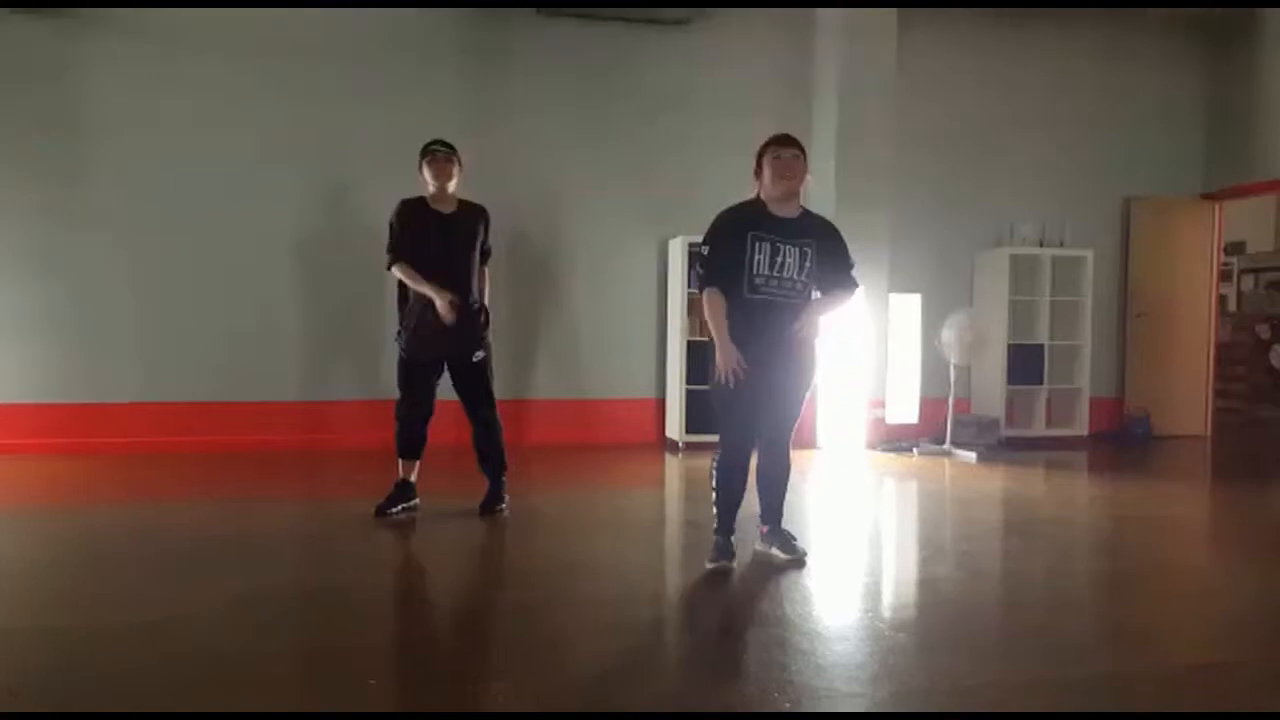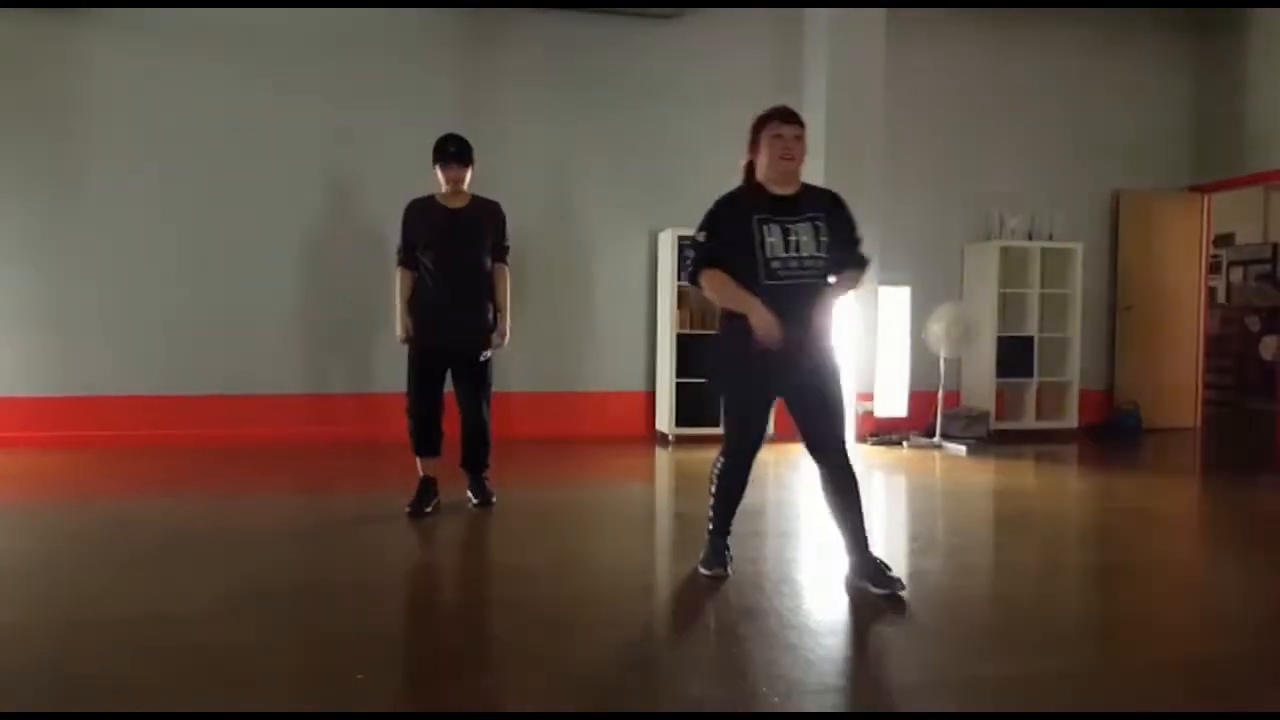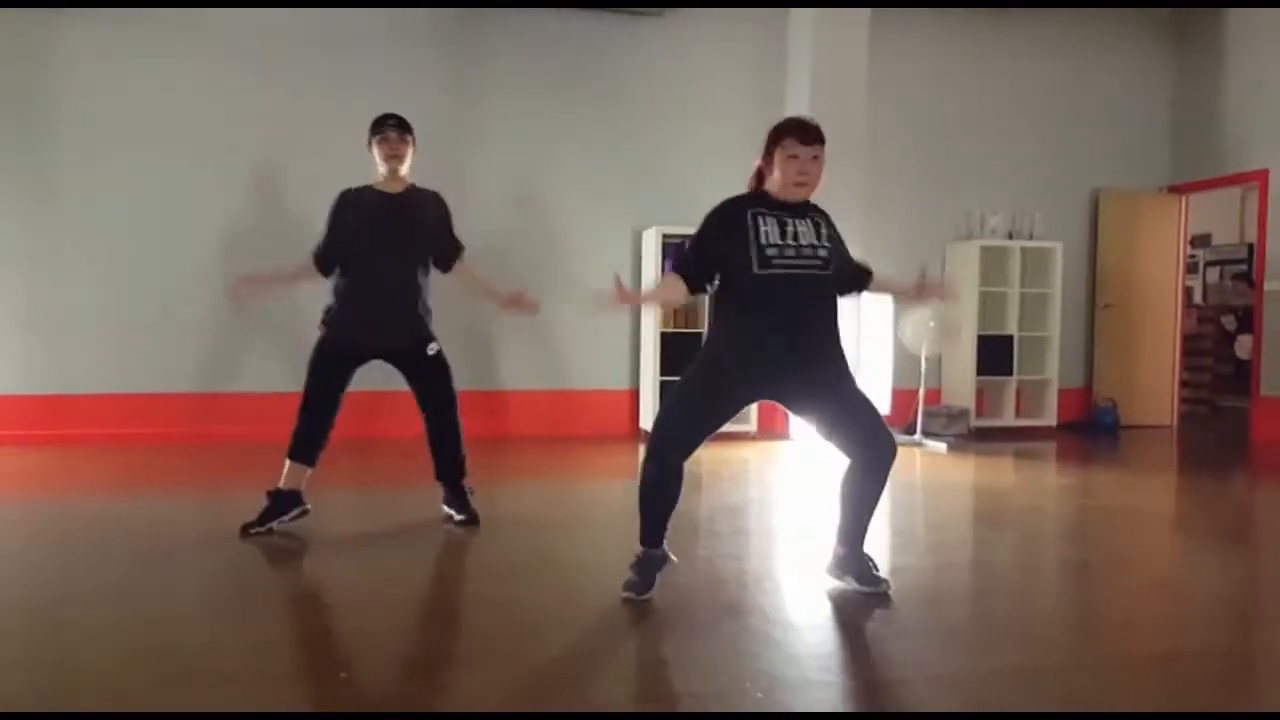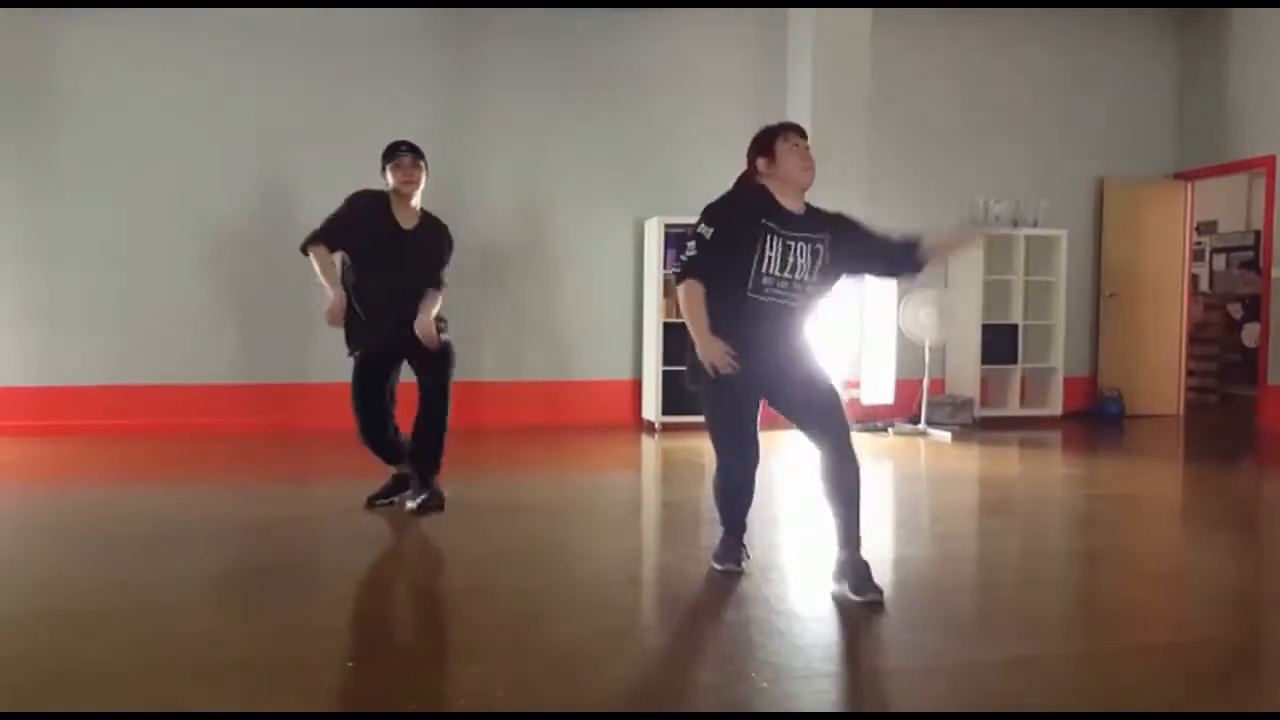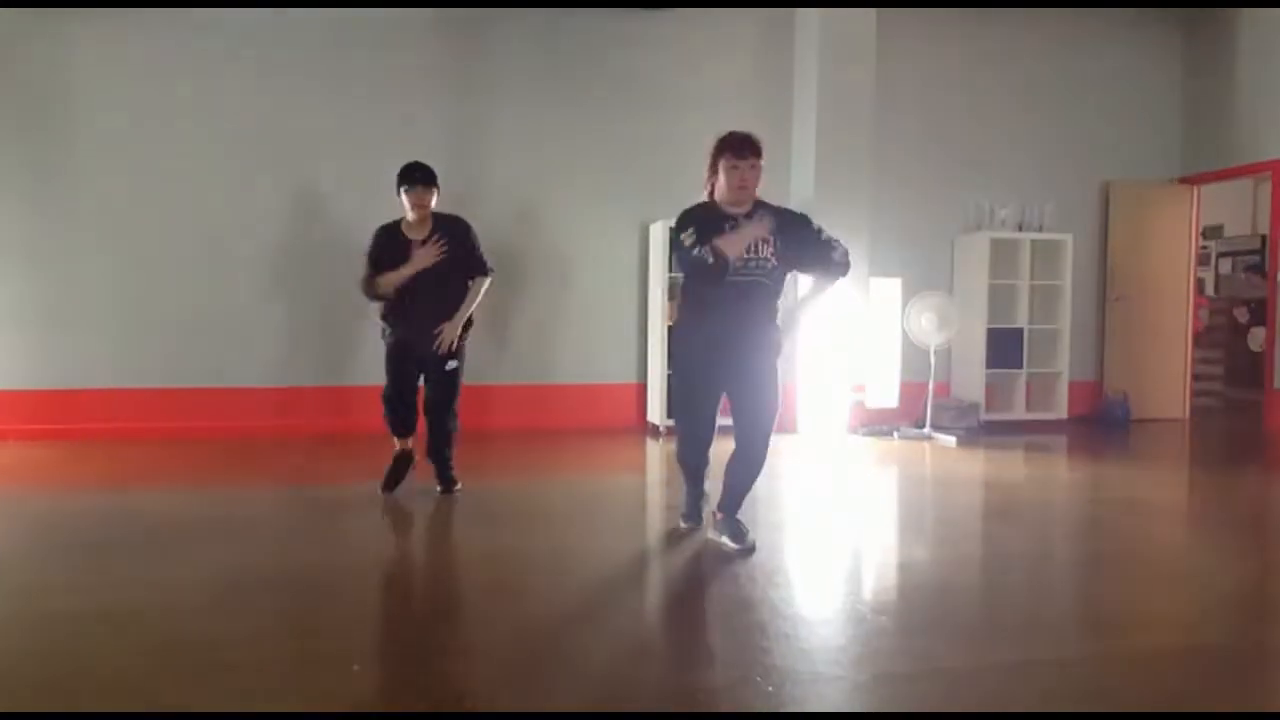
dt=1s
person 1, frame 1
left shoulder: (823, 232)
right shoulder: (733, 222)
left elbow: (844, 286)
right elbow: (710, 285)
left wrist: (815, 311)
right wrist: (722, 344)
left hip: (793, 353)
right hip: (742, 352)
left knee: (778, 442)
right knee: (735, 444)
left ankle: (771, 528)
right ankle: (723, 536)
person 1, frame 2
left shoulder: (829, 206)
right shoulder: (733, 209)
left elbow: (853, 265)
right elbow: (705, 273)
left wrist: (829, 299)
right wrist: (752, 308)
left hip: (811, 349)
right hip: (749, 350)
left knee: (833, 452)
right knee: (740, 449)
left ankle: (861, 558)
right ankle: (717, 540)
person 1, frame 3
left shoulder: (820, 220)
right shoulder: (733, 215)
left elbow: (851, 276)
right elbow: (689, 273)
left wrist: (907, 290)
right wrist: (645, 297)
left hip: (815, 365)
right hip: (737, 360)
left knee: (878, 449)
right knee: (666, 441)
left ankle: (848, 554)
right ankle: (651, 552)
person 1, frame 4
left shoulder: (833, 229)
right shoulder: (734, 212)
left elbow: (896, 256)
right elbow: (691, 273)
left wrist: (961, 236)
right wrist: (702, 338)
left hip: (787, 355)
right hip: (726, 359)
left knee: (838, 448)
right knee: (737, 459)
left ankle: (850, 560)
right ankle: (732, 538)
person 1, frame 5
left shoulder: (785, 223)
right shoulder: (694, 220)
left elbow: (837, 260)
right elbow: (702, 264)
left wrist: (797, 307)
right wrist: (752, 232)
left hip: (756, 350)
right hip: (699, 350)
left knee: (755, 440)
right knee: (693, 437)
left ankle: (726, 515)
right ankle: (694, 496)
person 2, frame 1
left shoulder: (477, 215)
right shoulder: (407, 212)
right elbow: (396, 264)
left wrist: (483, 314)
right wrist: (434, 293)
left hip: (469, 329)
right hip: (420, 326)
left knee: (482, 406)
right knee: (411, 408)
left ankle: (497, 481)
right ankle: (406, 487)
person 2, frame 2
left shoulder: (491, 213)
right shoulder: (417, 211)
left elbow: (499, 265)
right elbow: (406, 266)
left wrist: (503, 316)
right wrist: (402, 313)
left hip: (475, 326)
right hip: (428, 327)
left knee: (475, 406)
right knee: (422, 404)
left ankle: (477, 478)
right ankle: (428, 483)
person 2, frame 3
left shoulder: (430, 204)
right shoulder: (350, 203)
left elbow: (451, 259)
right elbow: (324, 260)
left wrist: (498, 296)
right wrist: (270, 279)
left hip: (411, 326)
right hip: (349, 323)
left knee: (442, 405)
right knee: (317, 404)
left ankle: (455, 492)
right ankle: (287, 496)
person 2, frame 4
left shoulder: (436, 232)
right shoulder: (361, 207)
left elbow: (433, 286)
right elbow: (315, 244)
left wrist: (427, 315)
right wrist: (335, 290)
left hip: (419, 328)
right hip: (372, 333)
left knee: (437, 383)
right knee: (371, 418)
left ankle: (425, 480)
right ankle: (404, 472)
person 2, frame 5
left shoulder: (457, 229)
right shoulder: (386, 236)
left elbow: (482, 275)
right elbow: (373, 288)
left wrist: (459, 319)
right wrist: (413, 267)
left hip: (445, 333)
right hip: (402, 333)
left knee: (440, 408)
right knee: (396, 396)
left ankle: (444, 465)
right ankle: (403, 452)
